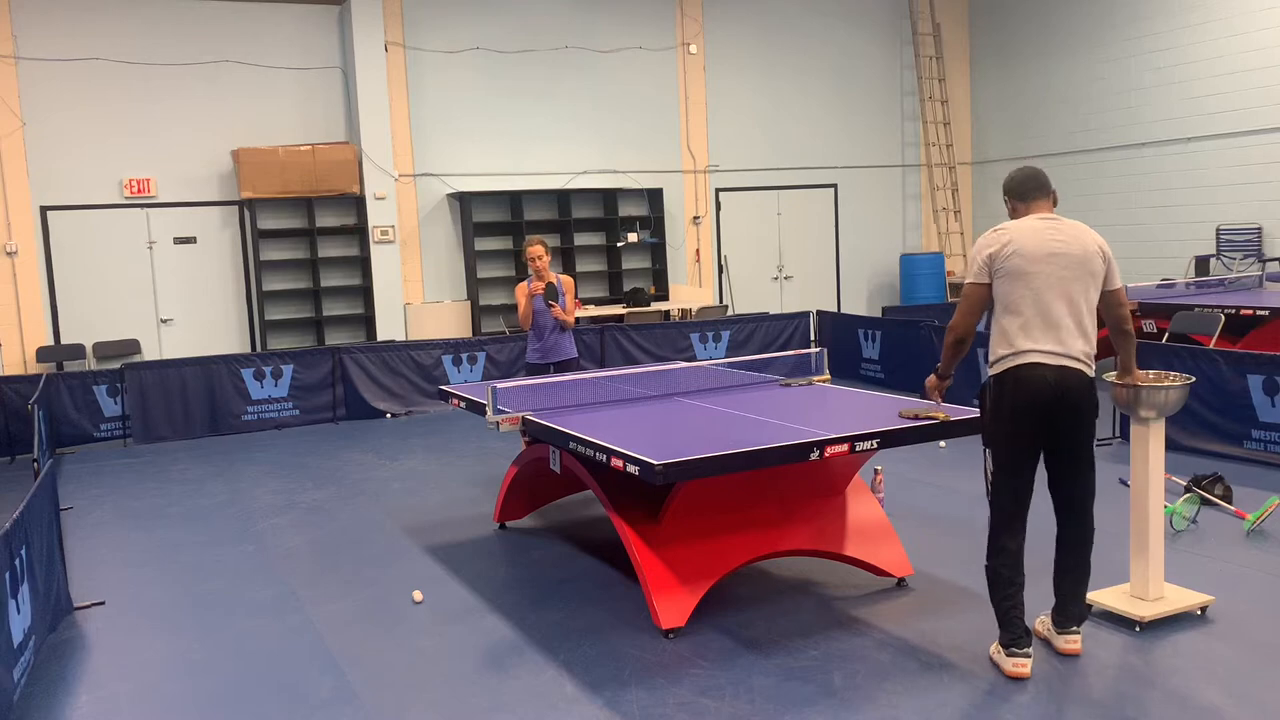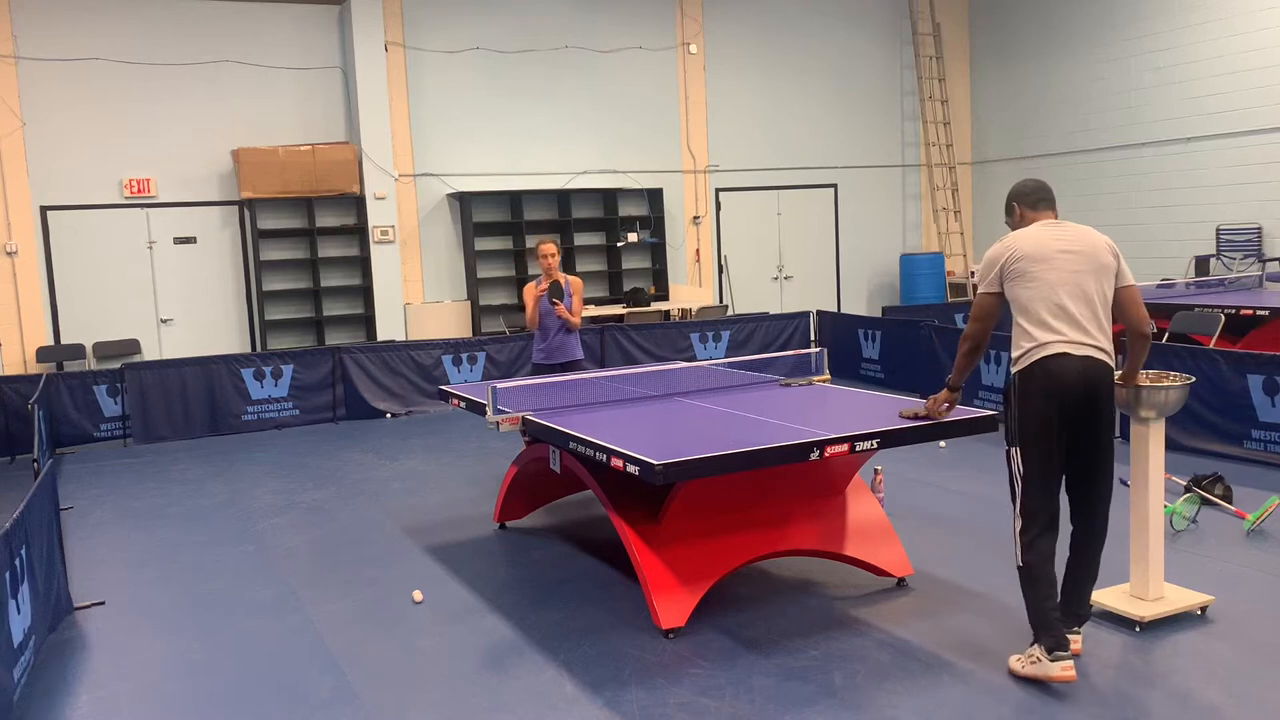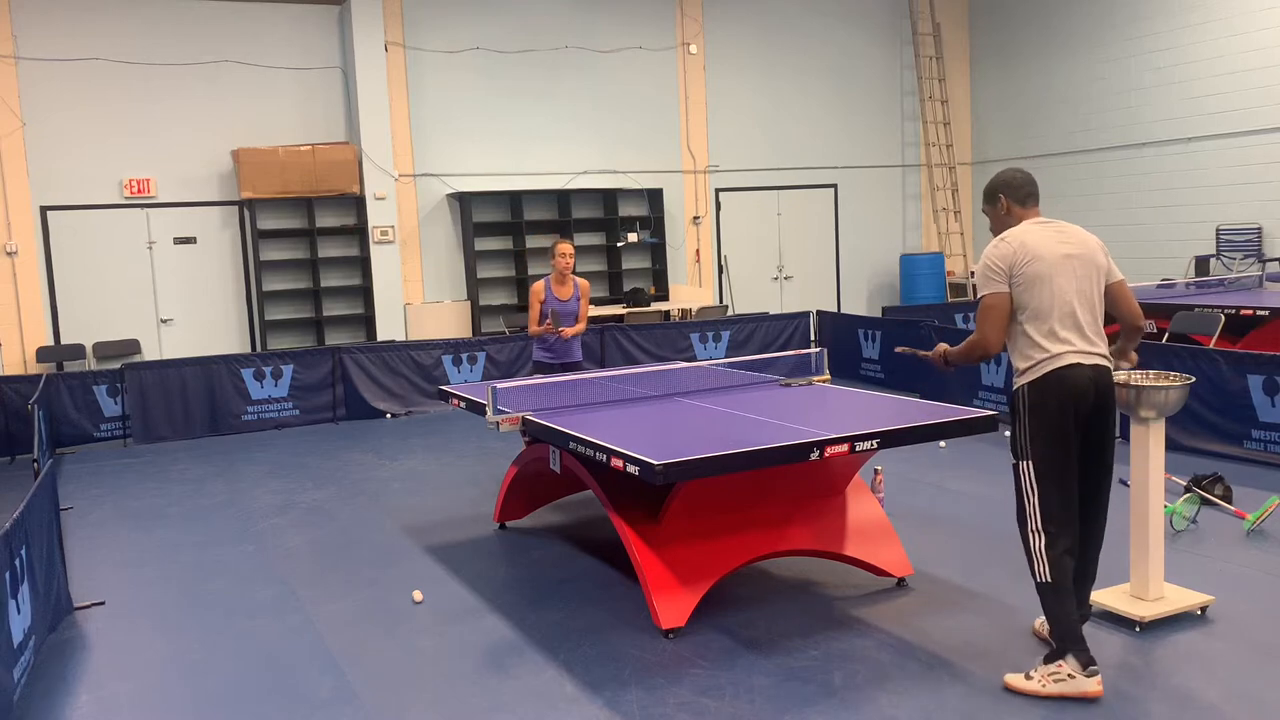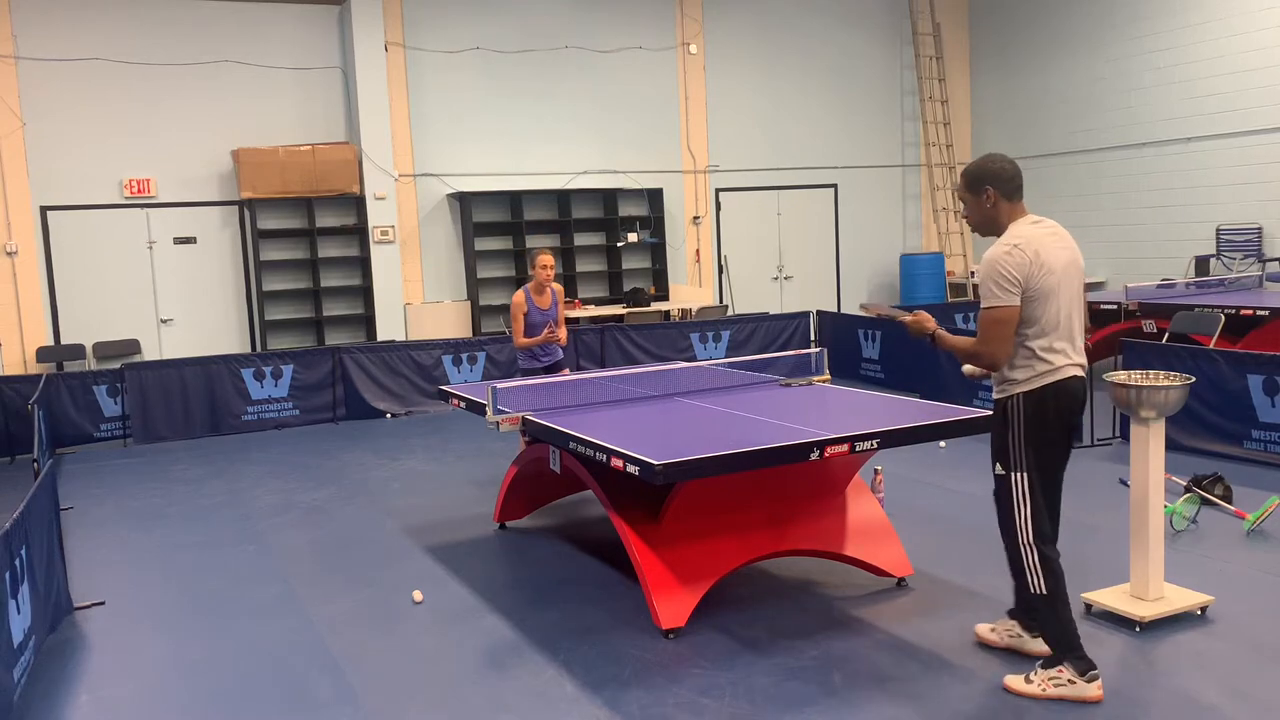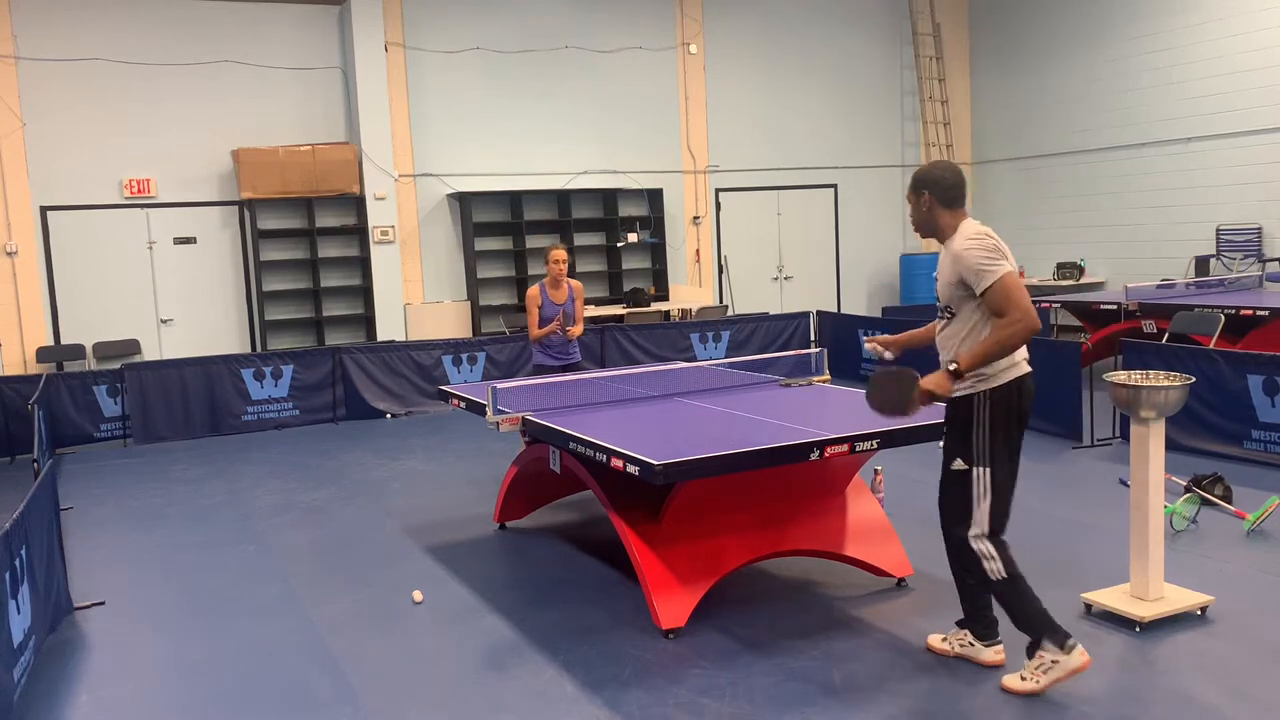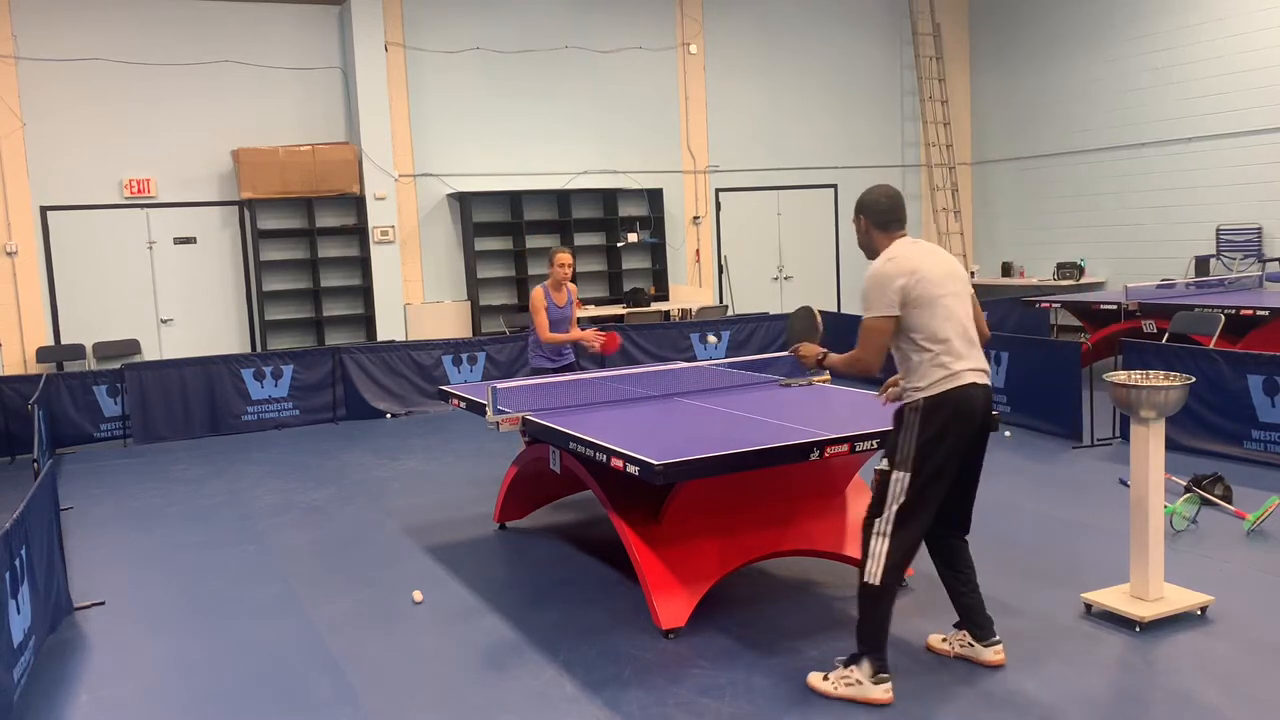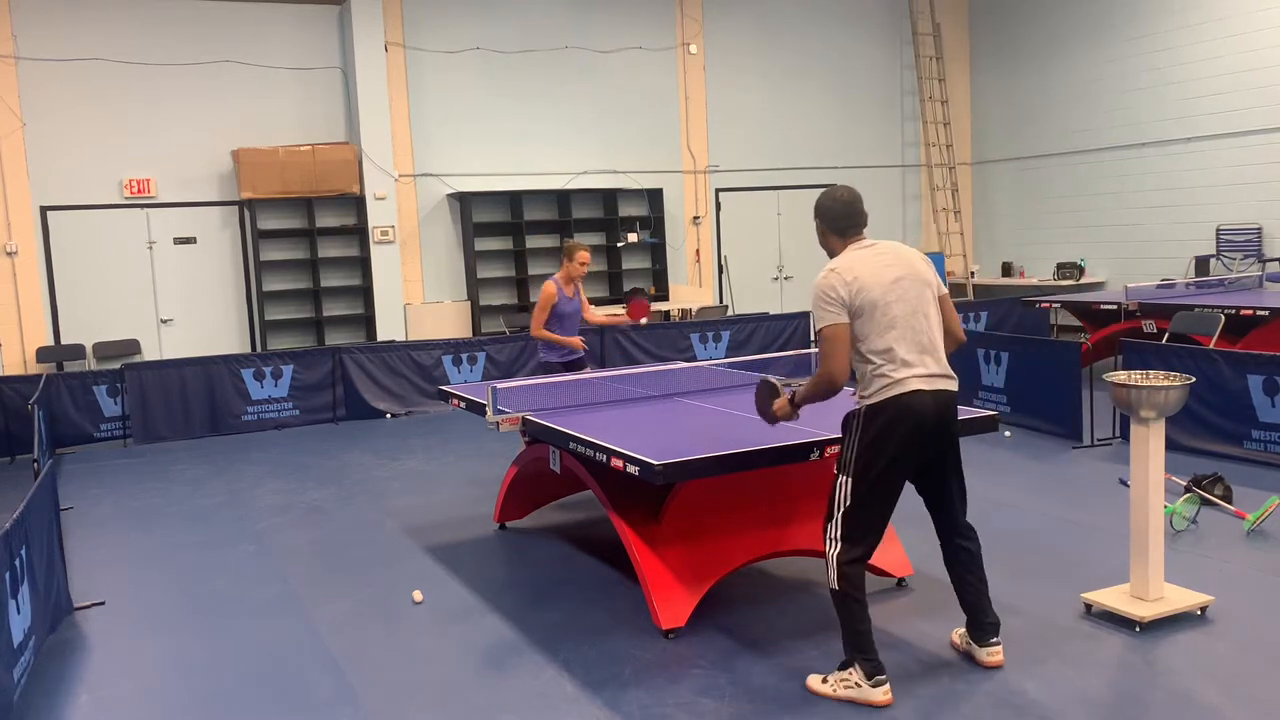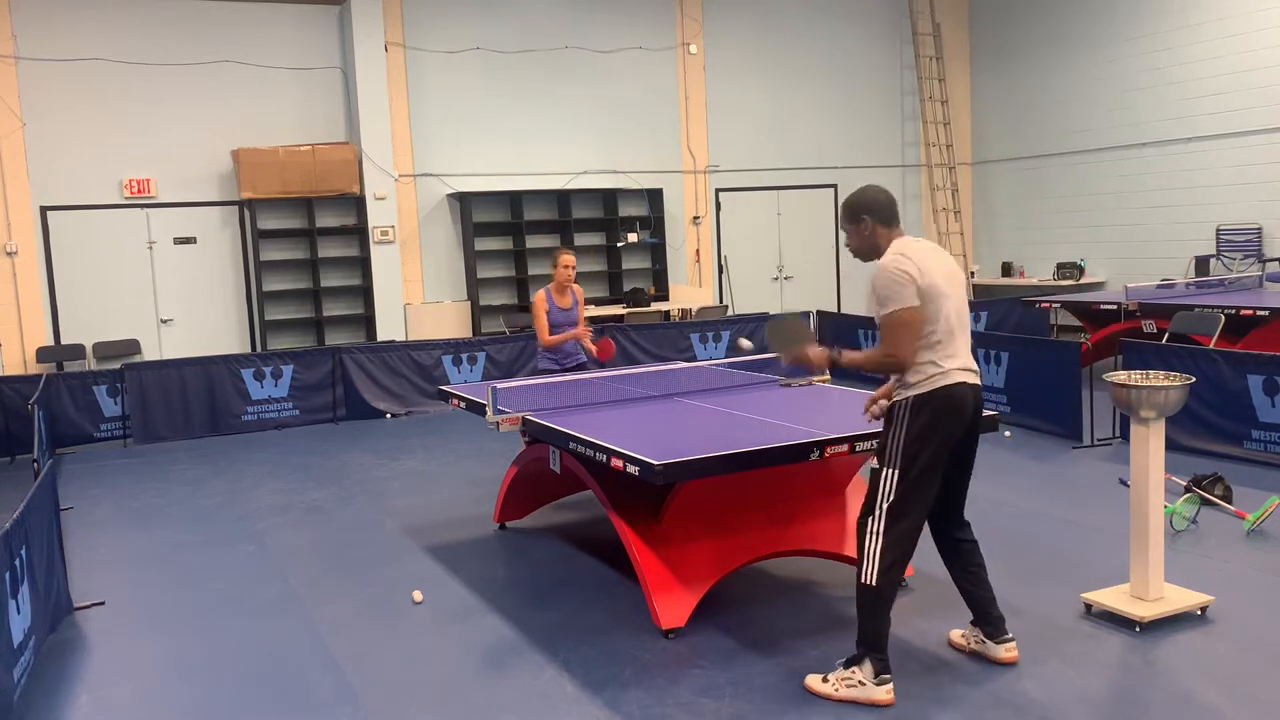
dt=0.5s
person 1, frame 1
left shoulder: (996, 241)
right shoulder: (1093, 242)
left elbow: (962, 329)
right elbow: (1122, 326)
left wrist: (942, 374)
right wrist: (1128, 370)
left hip: (1017, 382)
right hip: (1075, 384)
left knee: (1008, 517)
right knee: (1076, 510)
left ankle: (1015, 645)
right ankle: (1067, 623)
person 1, frame 2
left shoulder: (1006, 249)
right shoulder: (1102, 244)
left elbow: (976, 337)
right elbow: (1141, 328)
left wrist: (952, 388)
right wrist: (1130, 374)
left hip: (1040, 378)
right hip: (1096, 376)
left knee: (1035, 517)
right knee: (1091, 510)
left ankle: (1051, 648)
right ankle: (1072, 623)
person 1, frame 3
left shoulder: (1001, 252)
right shoulder: (1088, 241)
left elbow: (988, 345)
right elbow: (1133, 321)
left wrist: (947, 357)
right wrist: (1116, 353)
left hip: (1046, 389)
right hip: (1097, 382)
left knee: (1045, 524)
right knee: (1088, 513)
left ankle: (1075, 662)
right ankle: (1068, 619)
person 1, frame 4
left shoulder: (1003, 258)
right shoulder: (1060, 236)
left elbow: (991, 356)
left wrist: (934, 333)
left hip: (1031, 401)
right hip: (1070, 385)
left knee: (1027, 532)
right knee: (1034, 519)
left ankle: (1073, 667)
right ankle: (1027, 622)
person 1, frame 5
left shoulder: (971, 246)
right shoulder: (960, 248)
left elbow: (1022, 321)
left wrist: (950, 374)
right wrist: (899, 340)
left hip: (989, 396)
right hip: (983, 395)
left knee: (975, 529)
right knee: (963, 517)
left ankle: (1055, 643)
right ankle: (979, 632)
person 1, frame 6
left shoulder: (886, 270)
right shoulder: (939, 257)
left elbow: (868, 363)
right elbow: (980, 332)
left wrist: (821, 357)
left hip: (936, 406)
right hip: (974, 394)
left knee: (888, 531)
right knee: (944, 525)
left ankle: (870, 669)
right ankle: (980, 635)
person 1, frame 7
left shoulder: (833, 281)
right shoulder: (914, 258)
left elbow: (835, 375)
right elbow: (955, 335)
left wrist: (794, 402)
left hip: (888, 411)
right hip: (941, 399)
left knee: (845, 539)
right knee: (954, 523)
left ankle: (866, 673)
right ankle: (985, 636)
person 1, frame 8
left shoulder: (894, 266)
right shoulder: (935, 254)
left elbow: (898, 355)
left wrist: (833, 358)
right wrist: (896, 388)
left hip: (930, 404)
right hip: (965, 394)
left knee: (882, 530)
right knee: (950, 521)
left ankle: (871, 671)
right ankle: (993, 633)
